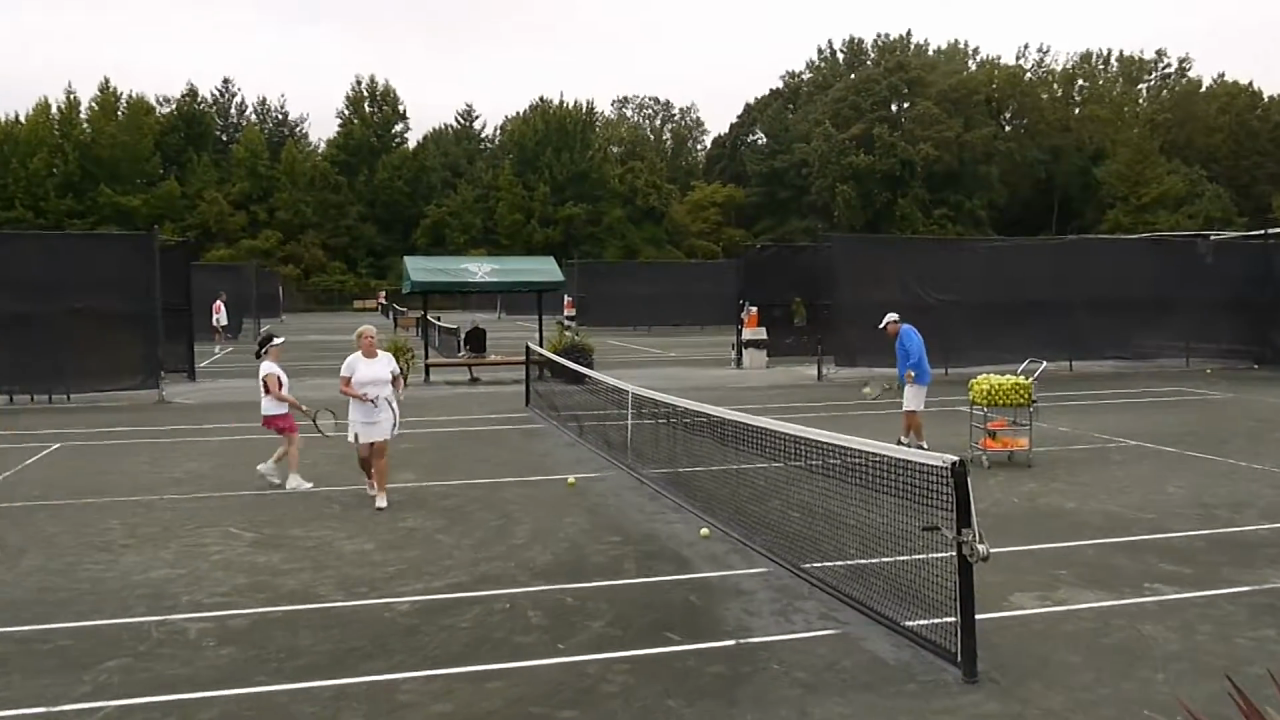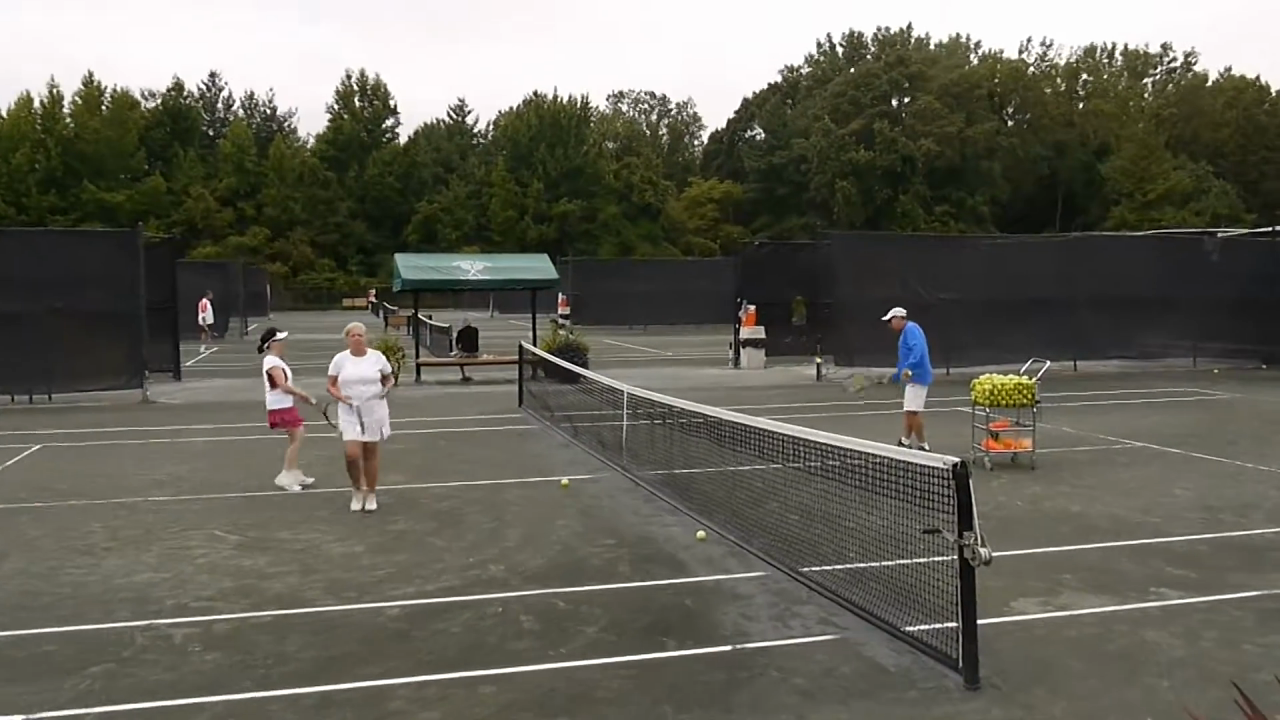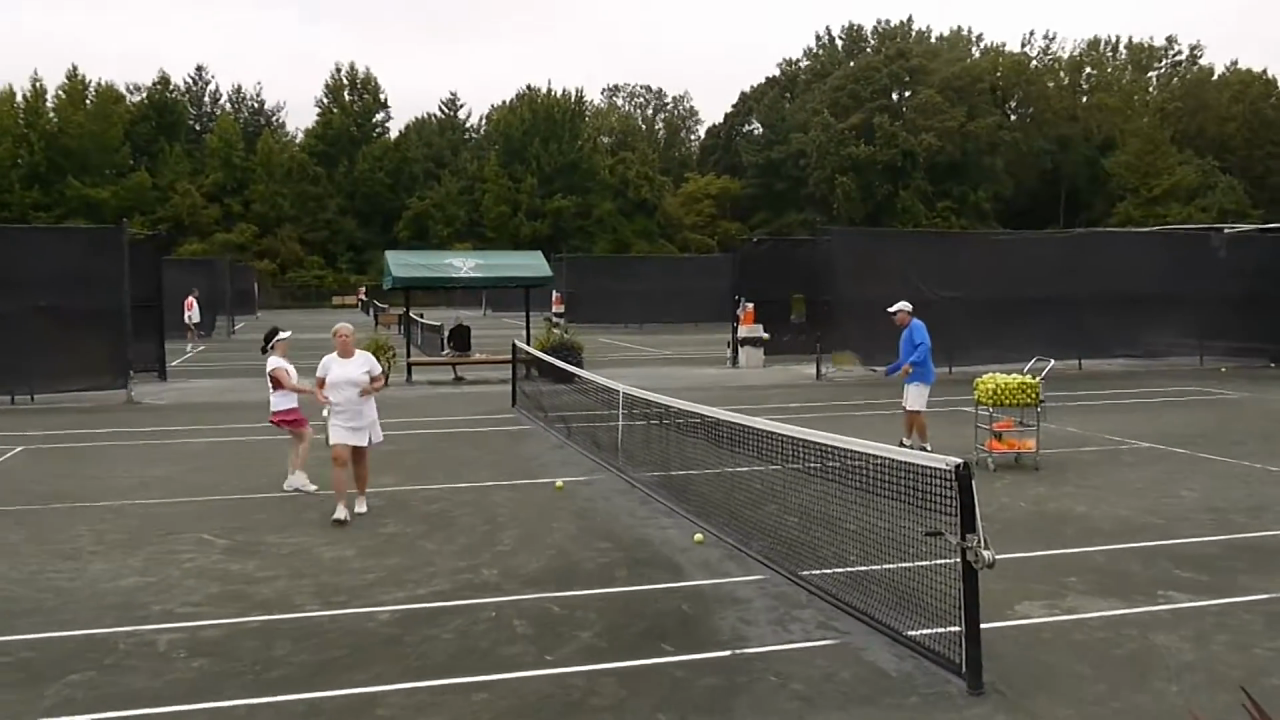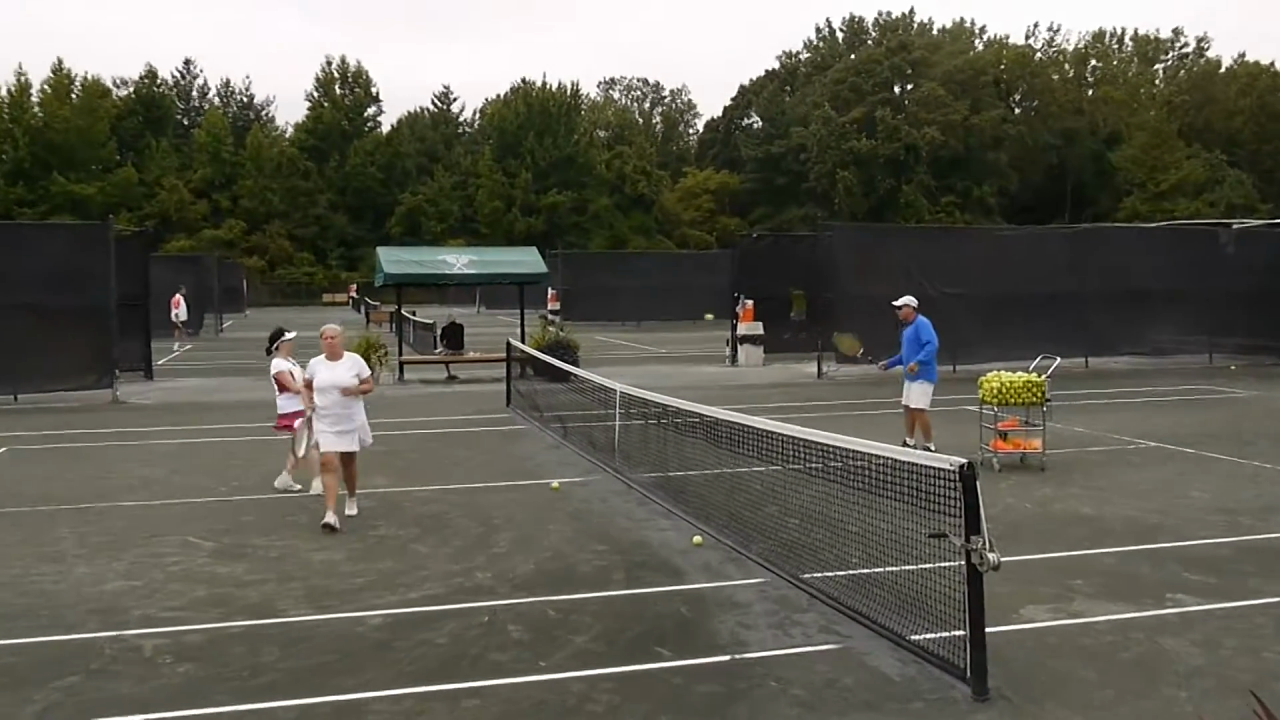
dt=0.1s
person 1, frame 1
left shoulder: (387, 358)
right shoulder: (352, 361)
left elbow: (398, 378)
right elbow: (343, 387)
left wrist: (399, 389)
right wrist: (357, 395)
left hip: (384, 413)
right hip: (360, 415)
left knee: (380, 452)
right knee: (363, 454)
left ankle: (381, 493)
right ankle: (370, 476)
person 1, frame 2
left shoulder: (377, 356)
right shoulder: (339, 359)
left elbow: (389, 378)
right elbow: (330, 386)
left wrist: (386, 388)
right wrist: (340, 397)
left hip: (374, 413)
right hip: (350, 415)
left knee: (370, 453)
right knee: (351, 455)
left ankle: (370, 494)
right ankle: (357, 491)
person 1, frame 3
left shoulder: (366, 357)
right shoulder: (327, 361)
left elbow: (381, 381)
right elbow: (318, 386)
left wrist: (371, 388)
right wrist: (321, 398)
left hip: (363, 417)
right hip: (338, 419)
left knee: (360, 458)
right knee: (339, 458)
left ankle: (361, 497)
right ankle: (341, 508)
person 1, frame 4
left shoulder: (355, 360)
right shoulder: (315, 364)
left elbow: (369, 385)
right elbow: (307, 387)
left wrist: (356, 390)
right wrist: (308, 403)
left hip: (352, 421)
right hip: (325, 423)
left knee: (348, 462)
right knee: (328, 465)
left ankle: (352, 499)
right ankle: (330, 515)
person 2, frame 1
left shoulder: (273, 366)
right shoulder: (268, 368)
right elbow: (276, 394)
left wrist: (295, 403)
right wrist: (297, 404)
left hip: (281, 412)
right hip: (276, 413)
left knee: (291, 443)
right knee: (295, 443)
left ankle: (269, 466)
right ankle: (293, 480)
person 2, frame 2
left shoulder: (277, 360)
right shoulder: (272, 362)
right elbow: (285, 386)
left wrist: (301, 395)
right wrist: (304, 395)
left hip: (285, 407)
right hip: (280, 408)
left knee: (296, 437)
right knee: (297, 437)
left ankle: (295, 475)
right ankle: (286, 477)
person 2, frame 3
left shoulder: (282, 360)
right shoulder: (274, 362)
left elbow: (294, 382)
right elbow: (289, 385)
left wrist: (310, 389)
right wrist: (312, 390)
left hip: (291, 407)
right hip: (284, 409)
left knee: (298, 441)
right knee: (307, 437)
left ankle: (293, 481)
right ankle: (299, 477)
person 2, frame 4
left shoulder: (288, 360)
right shoulder: (279, 365)
left elbow: (303, 381)
right elbow: (295, 388)
left hip: (297, 409)
right hip: (291, 411)
left ankle: (285, 479)
right ankle: (318, 482)
person 3, frame 1
left shoulder: (906, 331)
right shoulder: (903, 334)
left elbow: (915, 349)
left wrist: (910, 370)
right wrist: (902, 378)
left hip: (916, 378)
right hip: (912, 378)
left knee: (911, 412)
right knee: (907, 411)
left ankle: (922, 445)
right ankle: (904, 441)
person 3, frame 2
left shoulder: (910, 328)
right shoulder: (906, 332)
left elbow: (918, 349)
left wrist: (907, 368)
right wrist: (895, 376)
left hip: (917, 377)
right hip: (913, 378)
left knee: (912, 412)
right knee: (908, 411)
left ankle: (924, 446)
right ankle: (905, 443)
person 3, frame 3
left shoulder: (916, 326)
right shoulder: (906, 331)
left elbow: (924, 347)
left wrist: (910, 364)
right wrist: (890, 370)
left hip: (919, 377)
right hip: (910, 378)
left knee: (915, 411)
right knee: (908, 410)
left ankle: (925, 446)
right ankle: (906, 443)
person 3, frame 4
left shoulder: (922, 323)
right shoulder: (908, 327)
left elbow: (932, 345)
left wrist: (917, 362)
right wrist: (889, 363)
left hip: (922, 375)
right hip: (912, 376)
left knee: (919, 410)
right knee: (908, 408)
left ankle: (929, 446)
right ankle: (909, 443)
